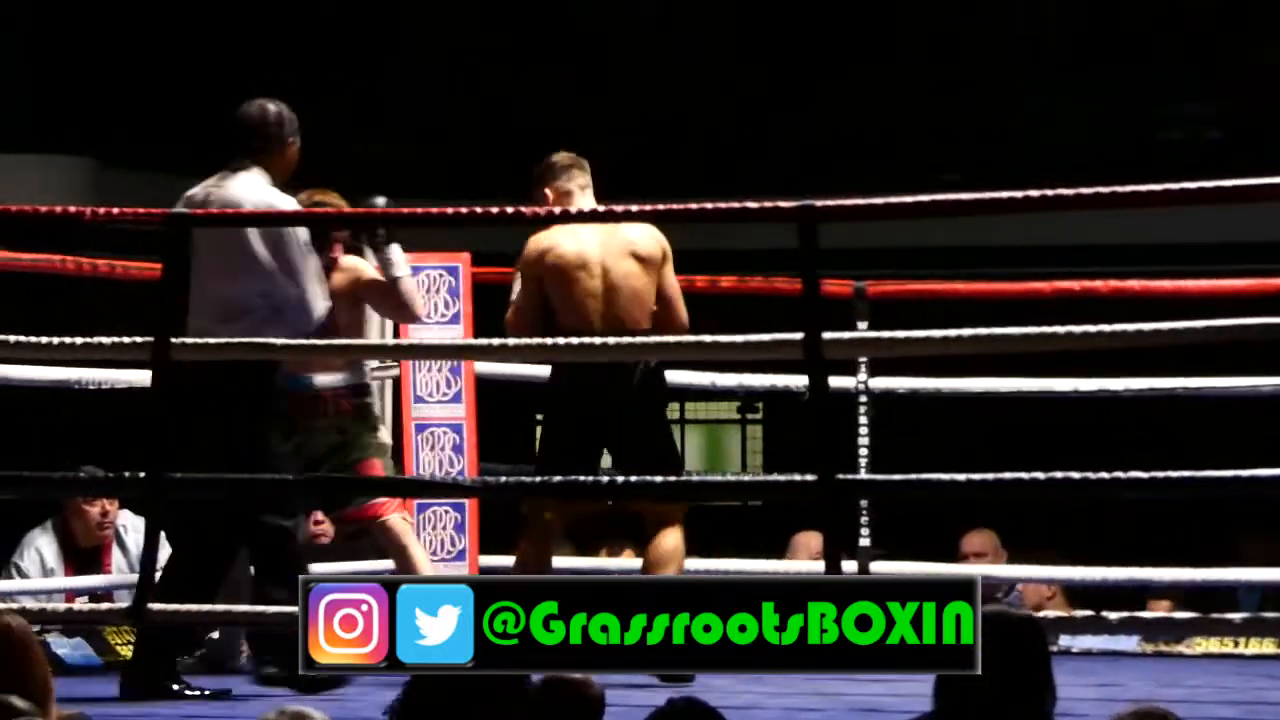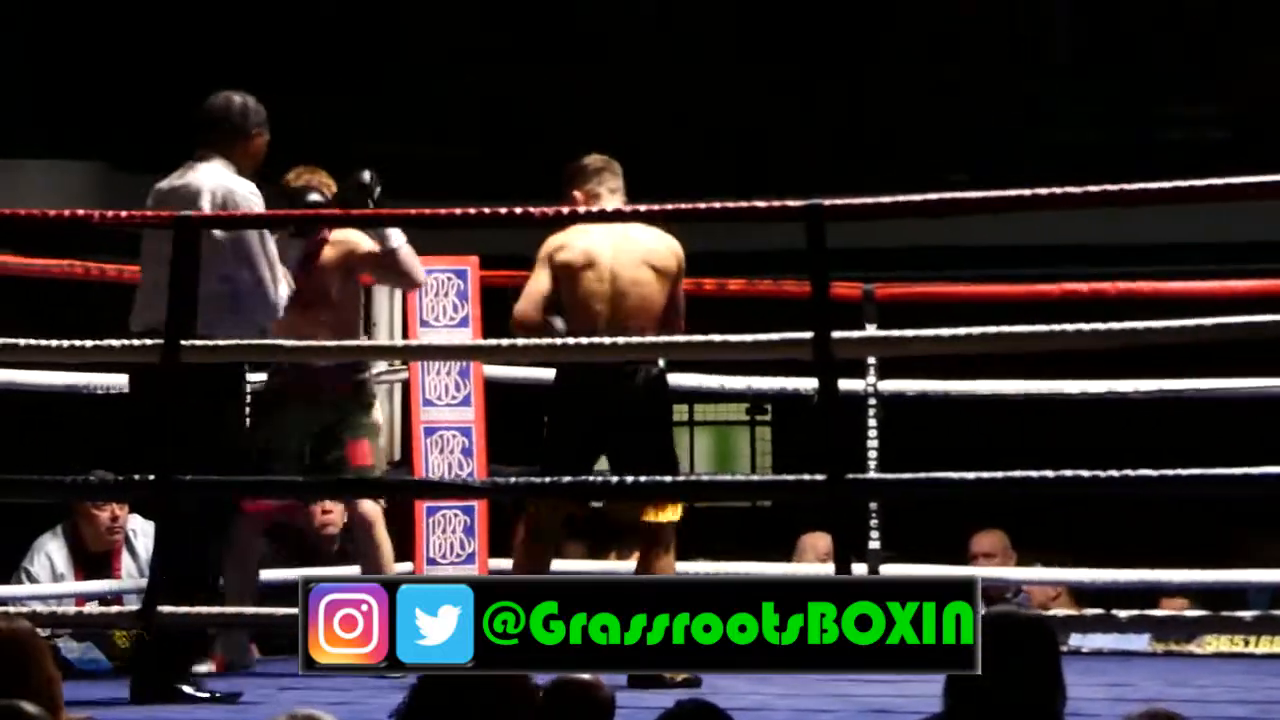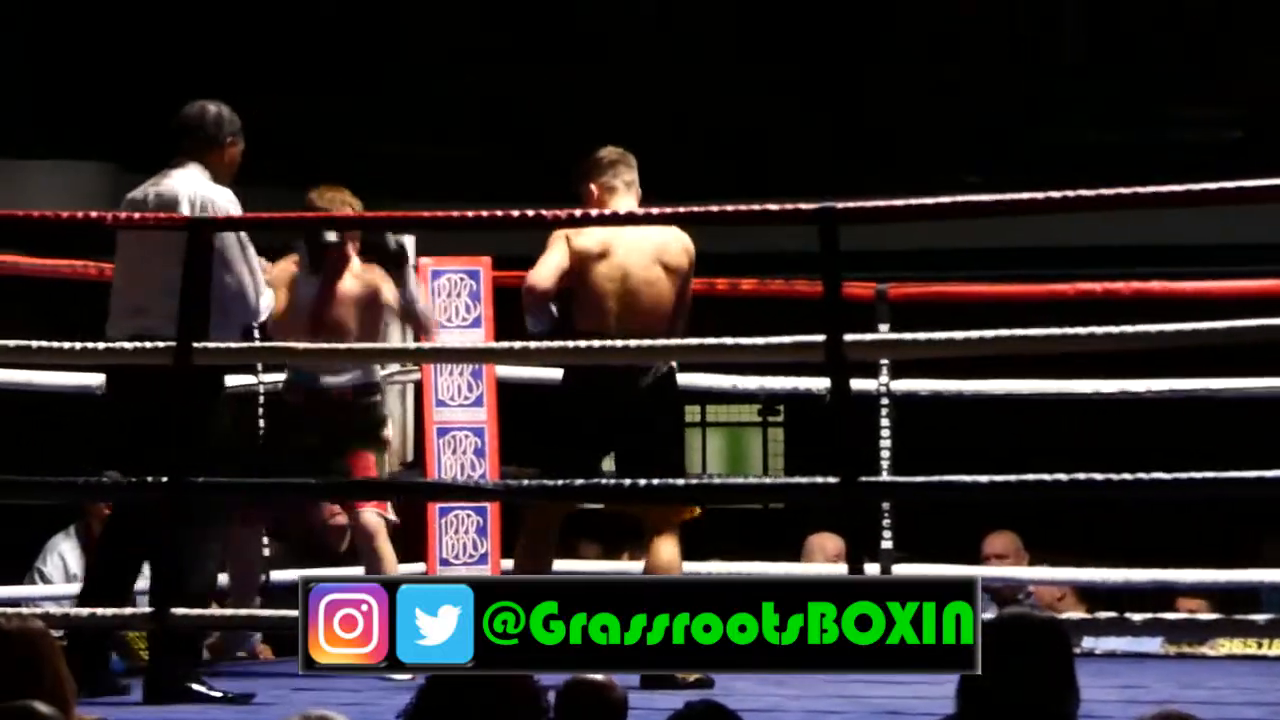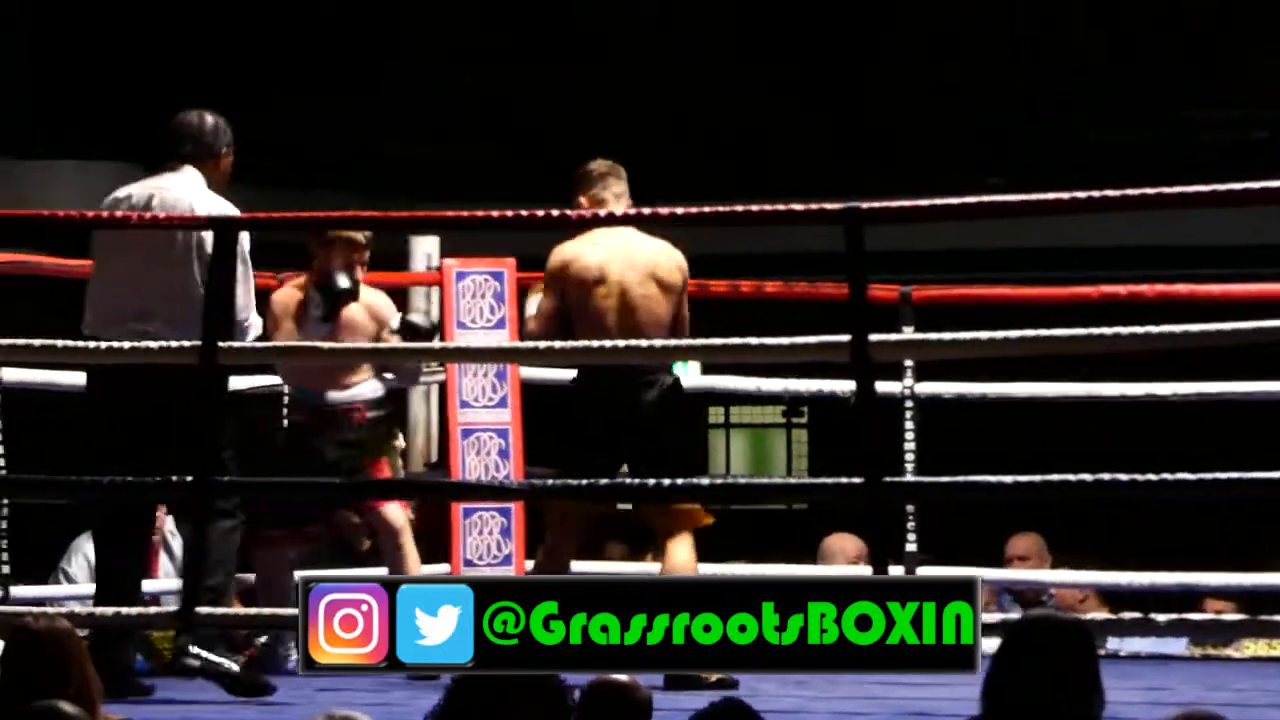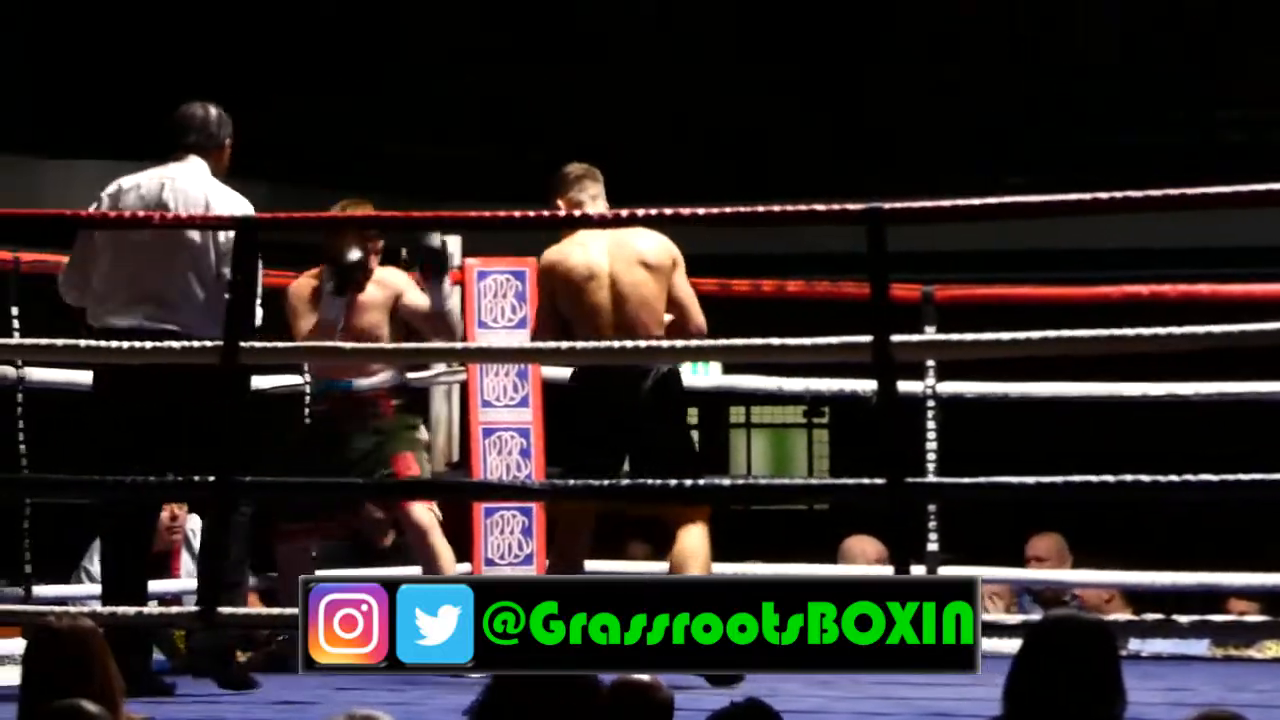
dt=0.2s
person 1, frame 1
left shoulder: (194, 200)
right shoulder: (274, 205)
left elbow: (215, 287)
right elbow: (306, 310)
left hip: (188, 369)
right hip: (236, 374)
left knee: (251, 515)
right knee: (223, 522)
left ankle: (286, 653)
right ankle: (153, 663)
person 1, frame 2
left shoulder: (163, 191)
right shoulder: (235, 191)
right elbow: (264, 296)
left wrist: (242, 309)
right wrist: (279, 297)
left hip: (156, 359)
right hip: (203, 366)
left knee: (184, 512)
right knee: (203, 515)
left ankle: (161, 652)
right ankle: (164, 666)
person 1, frame 3
left shoulder: (135, 201)
right shoulder: (215, 200)
right elbow: (247, 305)
right wrist: (262, 297)
left hip: (129, 368)
right hip: (185, 372)
left knee: (133, 512)
right knee: (196, 518)
left ankle: (85, 656)
right ankle: (175, 668)
person 1, frame 4
left shoulder: (118, 203)
right shoulder: (216, 212)
left elbow: (95, 298)
right elbow: (237, 321)
right wrist: (252, 335)
left hip: (112, 370)
right hip: (175, 373)
left knee: (121, 515)
right knee: (219, 508)
left ankle: (109, 659)
right ankle: (203, 636)
person 1, frame 5
left shoulder: (118, 193)
right shoulder: (229, 205)
left elbow: (73, 285)
right wrist: (224, 339)
left hip: (119, 360)
right hip: (191, 362)
left knee: (127, 511)
right knee: (227, 504)
left ankle: (128, 658)
right ankle: (217, 642)
person 2, frame 1
left shoulder: (543, 245)
right shoulder: (650, 236)
left elbow: (519, 328)
right elbow: (678, 324)
left wrist: (524, 283)
left hip: (577, 385)
right hip: (639, 381)
left knee: (543, 519)
right knee: (665, 514)
person 2, frame 2
left shoulder: (562, 244)
right shoulder: (666, 246)
left elbow: (525, 317)
right elbow: (674, 332)
left hip: (581, 386)
right hip: (641, 386)
left knee: (540, 516)
right knee: (658, 527)
person 2, frame 3
left shoulder: (574, 234)
right shoulder: (678, 244)
left elbow: (538, 287)
right elbow: (676, 327)
left wrist: (551, 322)
left hip: (588, 383)
right hip: (649, 384)
left knee: (545, 513)
right knee: (664, 523)
person 2, frame 4
left shoulder: (567, 255)
right shoulder: (669, 256)
left elbow: (538, 336)
right elbow: (678, 339)
left hip: (596, 395)
right hip: (657, 393)
left knee: (564, 522)
right knee: (677, 527)
person 2, frame 5
left shoulder: (556, 260)
right shoulder: (659, 244)
left elbow: (546, 344)
right elbow: (695, 328)
left hip: (596, 390)
right hip: (655, 386)
left knee: (573, 522)
right knee: (689, 516)
person 3, frame 1
left shoulder: (356, 272)
left elbow: (411, 313)
left wrist: (387, 248)
left hip: (349, 412)
right hip: (290, 412)
left knee: (391, 523)
person 3, frame 2
left shoulder: (351, 244)
left elbow: (414, 280)
right wrist: (292, 248)
left hip: (344, 390)
right hip: (287, 387)
left knee: (364, 512)
right knee: (249, 517)
right ankle: (234, 644)
person 3, frame 3
left shoulder: (371, 274)
right shoulder: (284, 274)
left elbow: (424, 328)
right elbow: (283, 337)
left wrist: (407, 278)
right wrist: (305, 283)
left hip: (358, 404)
right hip: (300, 406)
left knee: (367, 523)
person 3, frame 4
left shoulder: (377, 304)
right shoulder: (287, 300)
left elbow: (403, 370)
right elbow: (291, 373)
right wrist: (319, 318)
left hip: (368, 421)
right hip: (313, 426)
left knee: (393, 522)
person 3, frame 5
left shoulder: (392, 281)
right shoulder: (305, 288)
left elbow: (450, 333)
right elbow: (312, 357)
left wrist: (437, 284)
right wrist: (335, 296)
left hip: (388, 413)
right hip: (333, 415)
left knee: (419, 520)
right knee: (295, 531)
